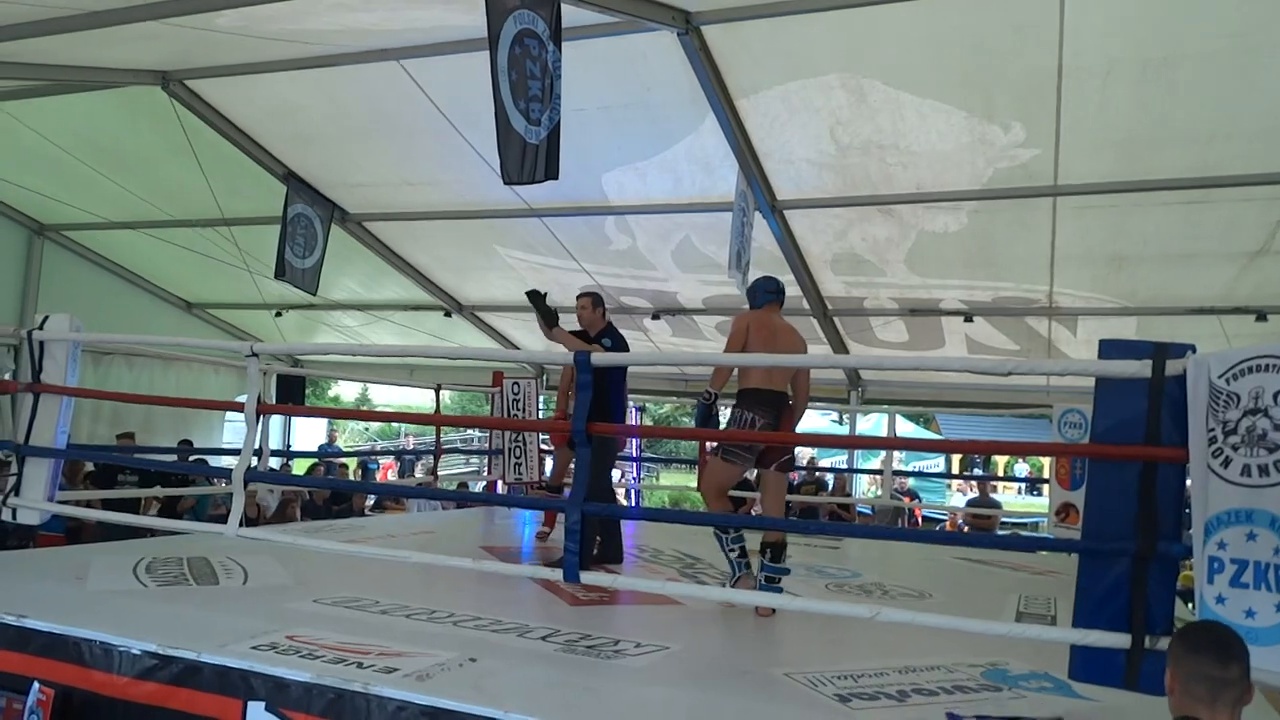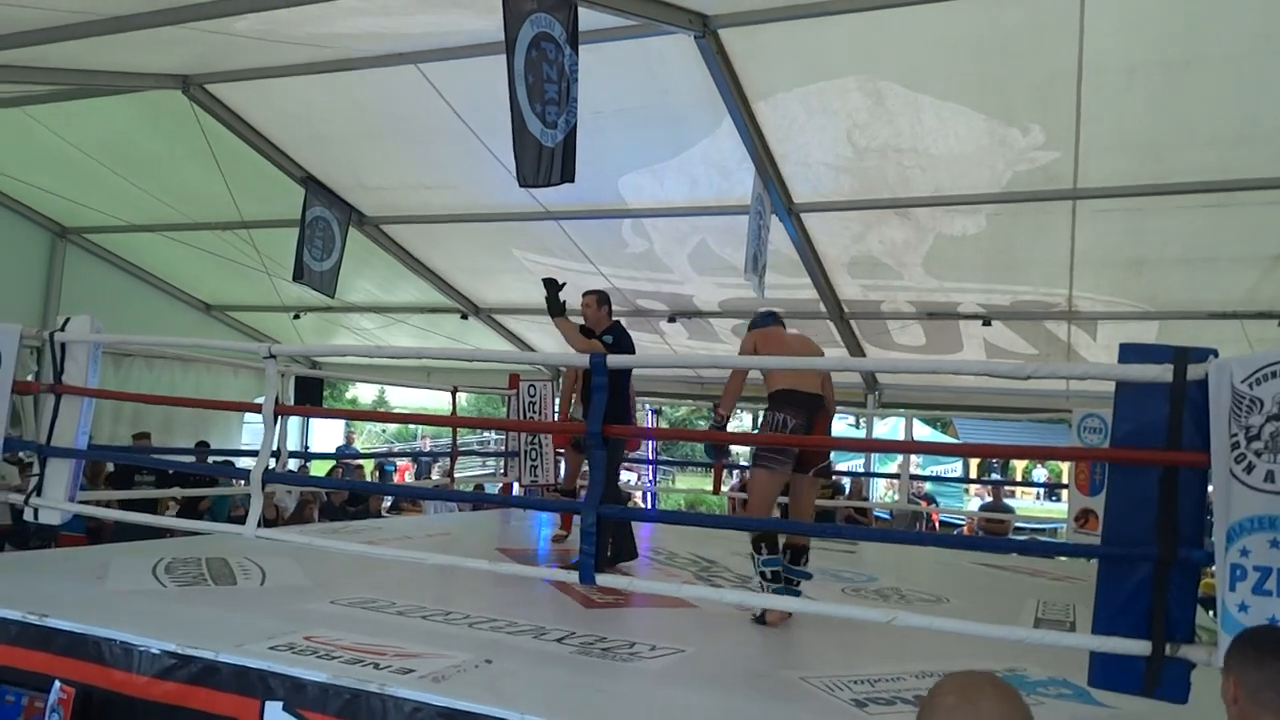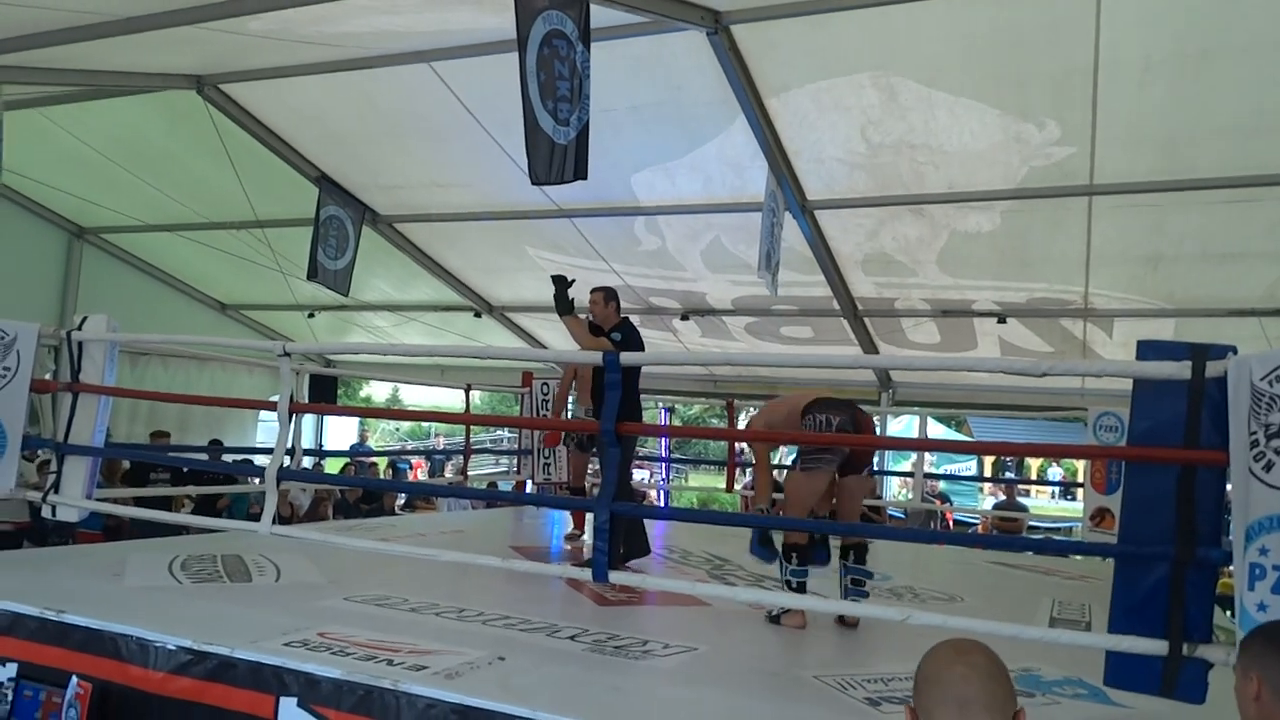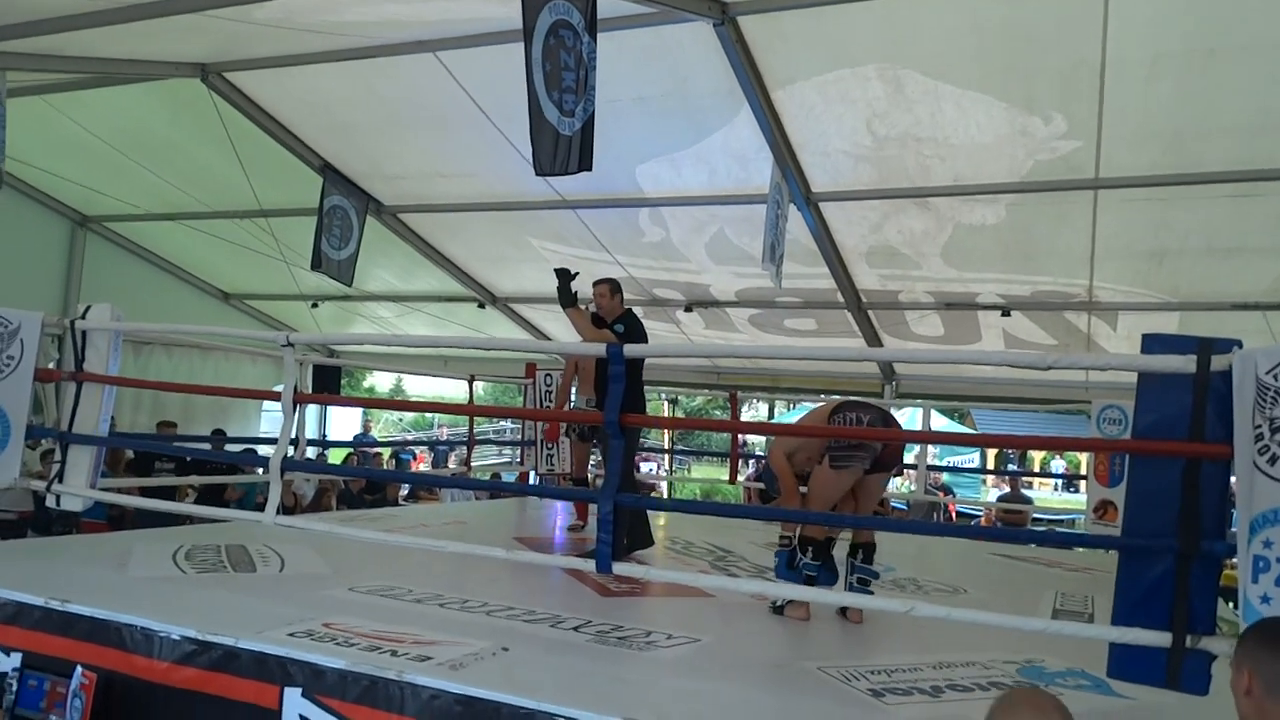
dt=0.3s
person 1, frame 1
left shoulder: (613, 339)
right shoulder: (586, 337)
left elbow: (588, 354)
right elbow: (551, 336)
left wrist: (556, 327)
right wrist: (540, 309)
left hip: (606, 423)
right hip: (590, 422)
left knee: (591, 489)
right knee: (601, 487)
left ankle: (580, 554)
right ankle: (610, 549)
person 1, frame 2
left shoulder: (618, 337)
right shoulder: (595, 334)
left elbow: (582, 347)
right elbow: (566, 327)
left wrist: (557, 315)
right wrist: (553, 297)
left hip: (612, 425)
left knee: (601, 490)
right knee: (608, 488)
left ankle: (595, 556)
right ankle: (623, 547)
person 1, frame 3
left shoulder: (626, 334)
right shoulder: (602, 330)
left elbow: (591, 346)
right elbow: (578, 325)
left wrist: (565, 313)
right wrist: (561, 294)
left hip: (622, 422)
left knee: (614, 488)
right knee: (619, 485)
left ankle: (608, 555)
right ankle: (635, 544)
person 1, frame 4
left shoulder: (630, 326)
right shoulder: (606, 322)
left elbow: (593, 338)
right elbow: (581, 317)
left wrist: (569, 306)
right wrist: (566, 290)
left hip: (626, 414)
right hip: (609, 411)
left knee: (617, 479)
right knee: (623, 477)
left ankle: (612, 545)
right ankle: (639, 535)
person 2, frame 1
left shoulder: (748, 319)
right shoulder: (797, 337)
left elbow: (727, 361)
right elbow: (802, 395)
left wrist: (709, 397)
left hip: (752, 411)
right hip: (783, 415)
left knee: (711, 488)
right knee: (774, 514)
left ankle: (742, 572)
right ankle: (767, 597)
person 2, frame 2
left shoulder: (757, 334)
right shoulder: (810, 344)
left elbow: (737, 380)
left wrist: (719, 421)
right wrist: (817, 445)
left hip: (784, 413)
right hip: (818, 418)
left knee: (759, 510)
right knee: (802, 518)
right ankle: (786, 598)
person 2, frame 3
left shoulder: (759, 423)
left elbow: (762, 473)
right elbow: (825, 483)
left hip: (827, 426)
right hip: (863, 424)
left knee: (793, 519)
right knee: (850, 521)
left ankle: (794, 609)
person 2, frame 4
left shoulder: (778, 449)
right shoulder: (818, 451)
left elbow: (791, 496)
right elbow: (847, 501)
left wrist: (786, 544)
right wrist: (829, 542)
left hip: (857, 427)
right hip: (891, 429)
left knee: (814, 514)
right knee: (862, 518)
left ankle: (799, 602)
right ankle: (855, 604)
